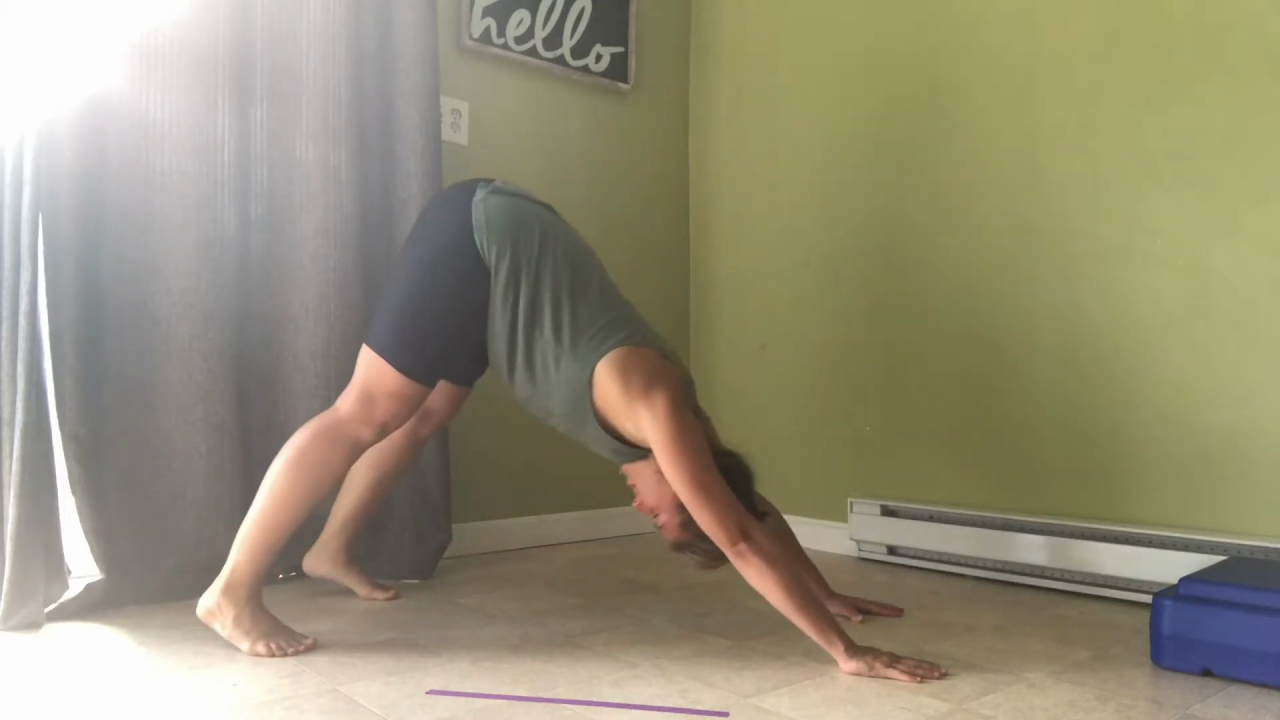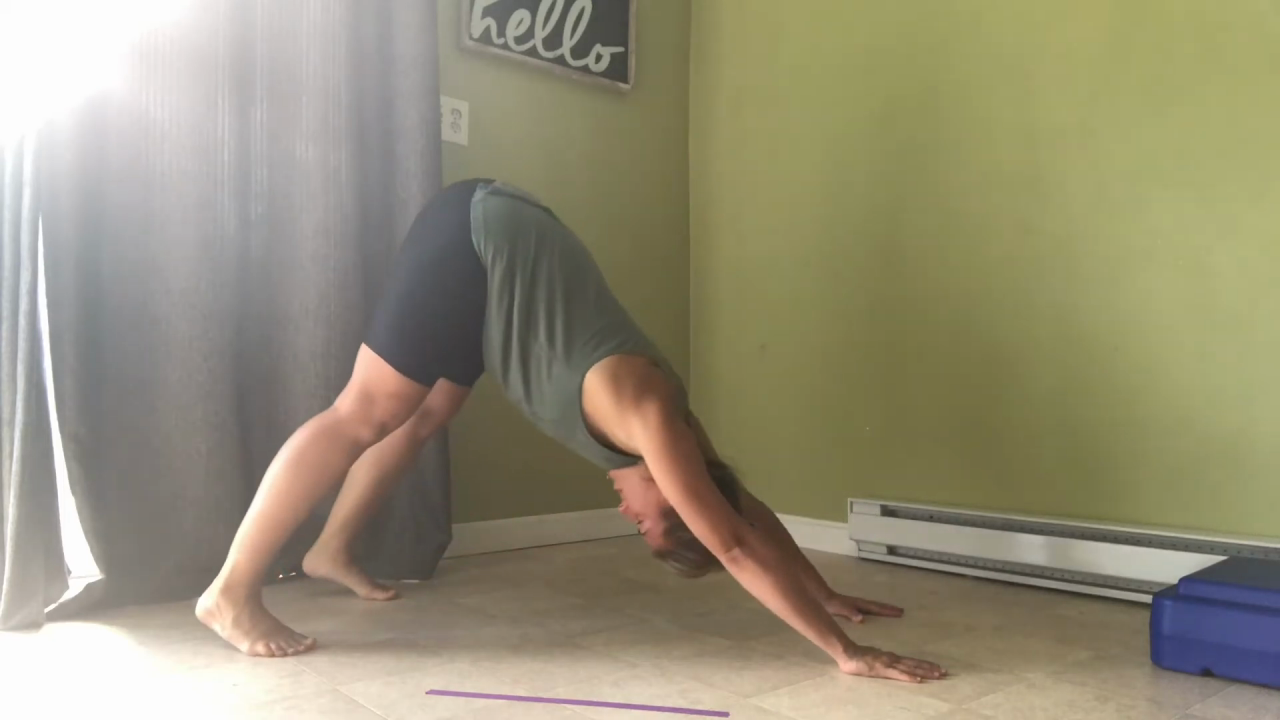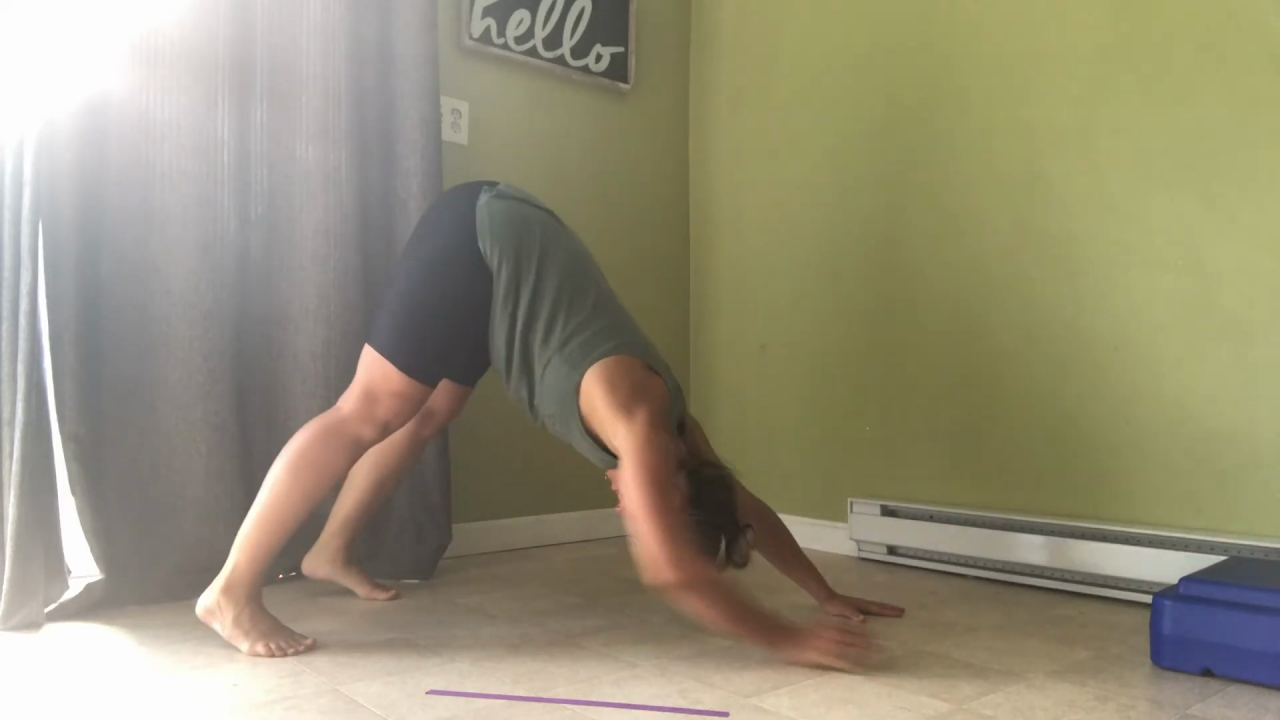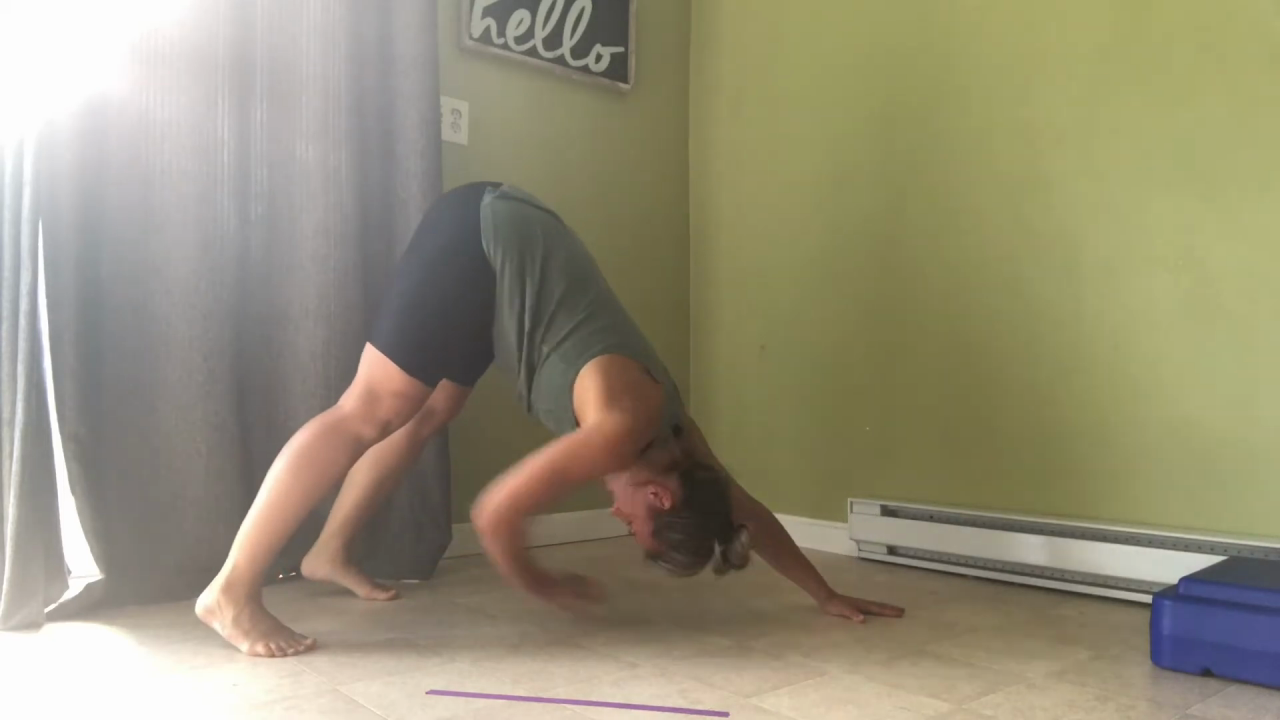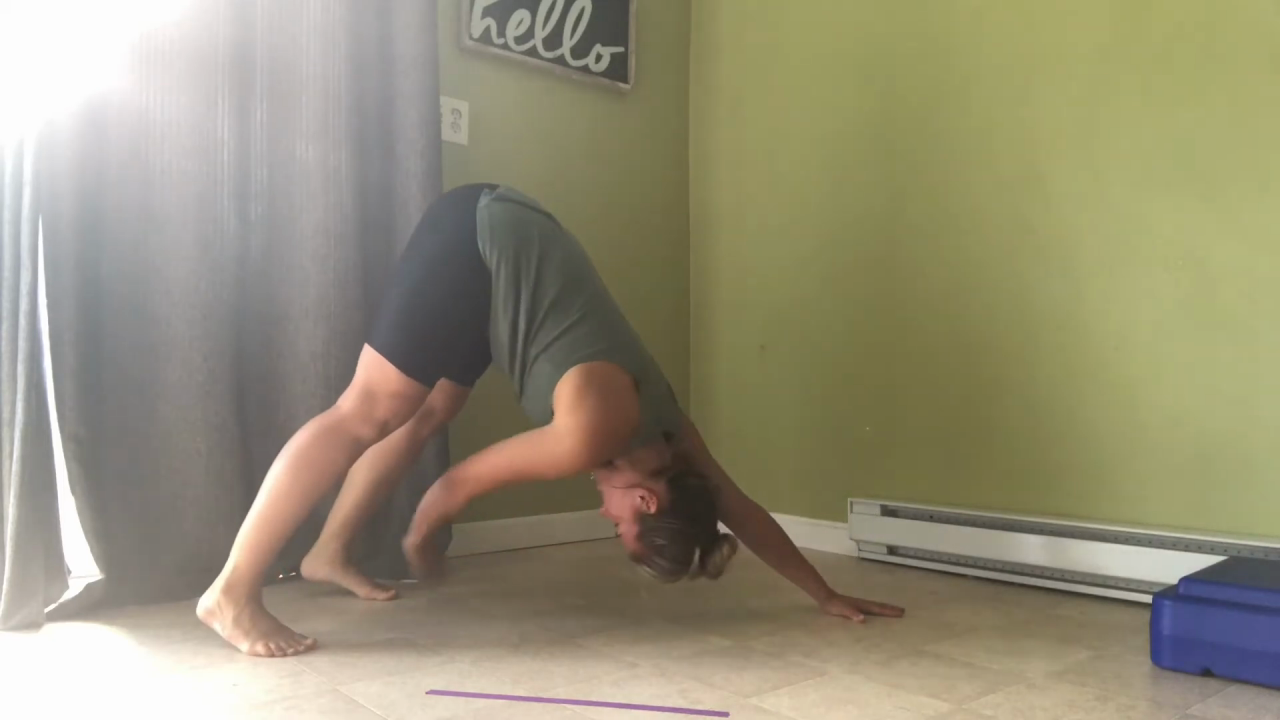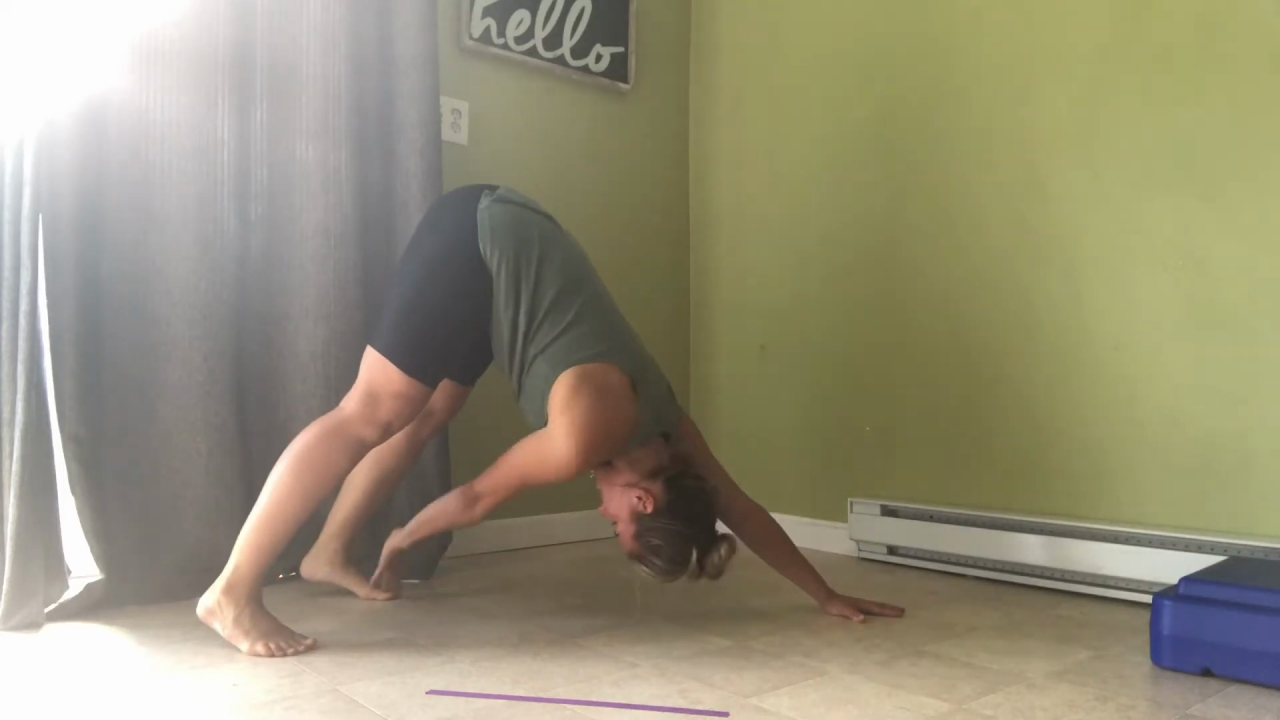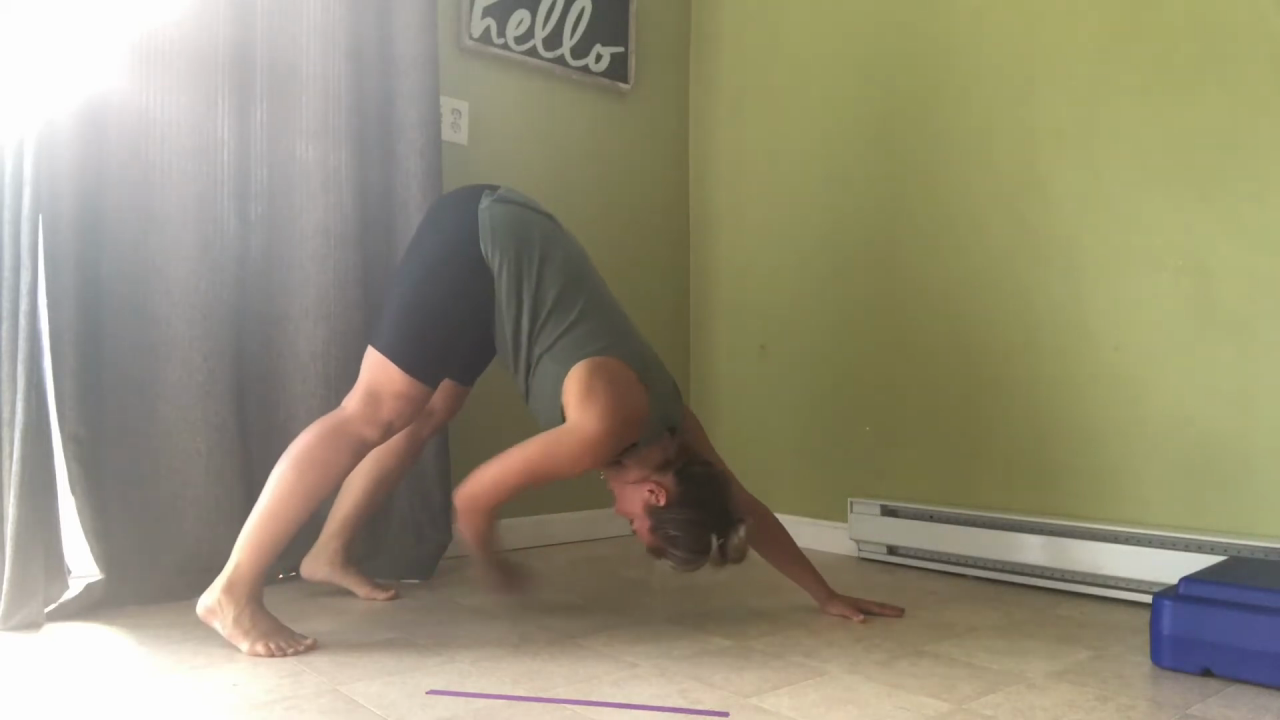
dt=0.2s
person 1, frame 1
left shoulder: (670, 416)
right shoulder: (654, 408)
left elbow: (754, 518)
right elbow: (741, 539)
left wrist: (827, 597)
right wrist: (843, 650)
left hip: (496, 245)
right hip: (476, 237)
left knee: (425, 414)
right knee: (365, 415)
left ankle: (332, 550)
right ankle: (232, 592)
person 1, frame 2
left shoulder: (666, 422)
right shoulder: (647, 417)
left elbow: (748, 510)
right elbow: (735, 547)
left wrist: (829, 598)
right wrist: (843, 651)
left hip: (496, 244)
right hip: (474, 236)
left knee: (425, 414)
right knee: (364, 416)
left ankle: (332, 551)
right ankle: (231, 593)
person 1, frame 3
left shoulder: (670, 428)
right shoulder: (642, 422)
left elbow: (746, 506)
right elbow: (672, 569)
left wrist: (829, 597)
right wrist: (788, 637)
left hip: (495, 245)
right hip: (478, 240)
left knee: (429, 415)
right knee: (366, 415)
left ankle: (331, 552)
right ankle: (232, 592)
person 1, frame 4
left shoulder: (670, 430)
right shoulder: (625, 424)
left elbow: (743, 508)
right elbow: (494, 514)
left wrist: (827, 596)
right wrist: (544, 588)
left hip: (501, 246)
right hip: (480, 237)
left knee: (424, 416)
right knee: (366, 415)
left ankle: (330, 552)
right ankle: (231, 592)
person 1, frame 5
left shoulder: (666, 431)
right shoulder: (599, 431)
left elbow: (739, 508)
right elbow: (460, 482)
left wrist: (827, 595)
right wrist: (418, 537)
left hip: (500, 244)
right hip: (477, 237)
left knee: (427, 413)
right knee: (364, 415)
left ankle: (329, 553)
right ankle: (231, 592)
person 1, frame 6
left shoulder: (667, 429)
right shoulder: (589, 434)
left elbow: (740, 507)
right elbow: (479, 496)
left wrist: (826, 595)
right wrist: (399, 540)
left hip: (500, 244)
right hip: (477, 239)
left knee: (426, 414)
right knee: (368, 416)
left ankle: (329, 553)
right ankle: (232, 592)
person 1, frame 7
left shoulder: (673, 428)
right shoulder: (610, 425)
left elbow: (744, 505)
right elbow: (474, 497)
left wrist: (826, 595)
right wrist: (494, 568)
left hip: (502, 244)
right hip: (477, 239)
left knee: (425, 415)
right knee: (370, 416)
left ankle: (329, 553)
right ankle: (232, 592)
